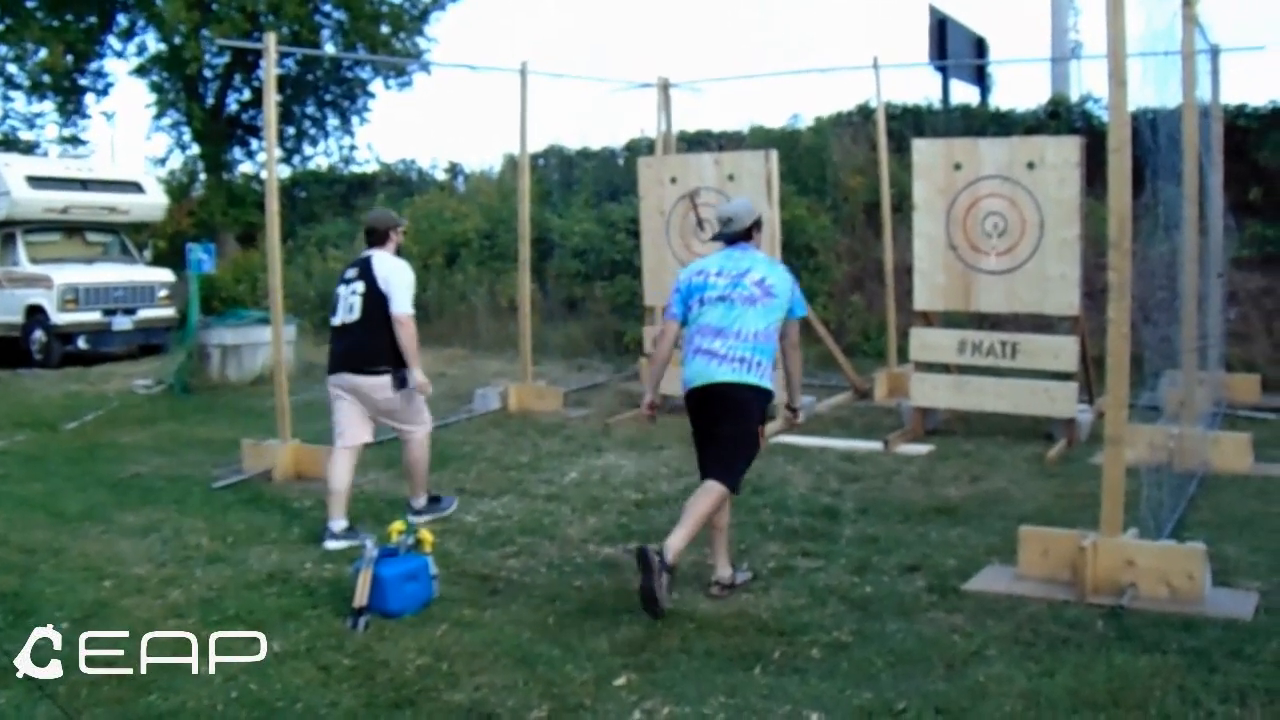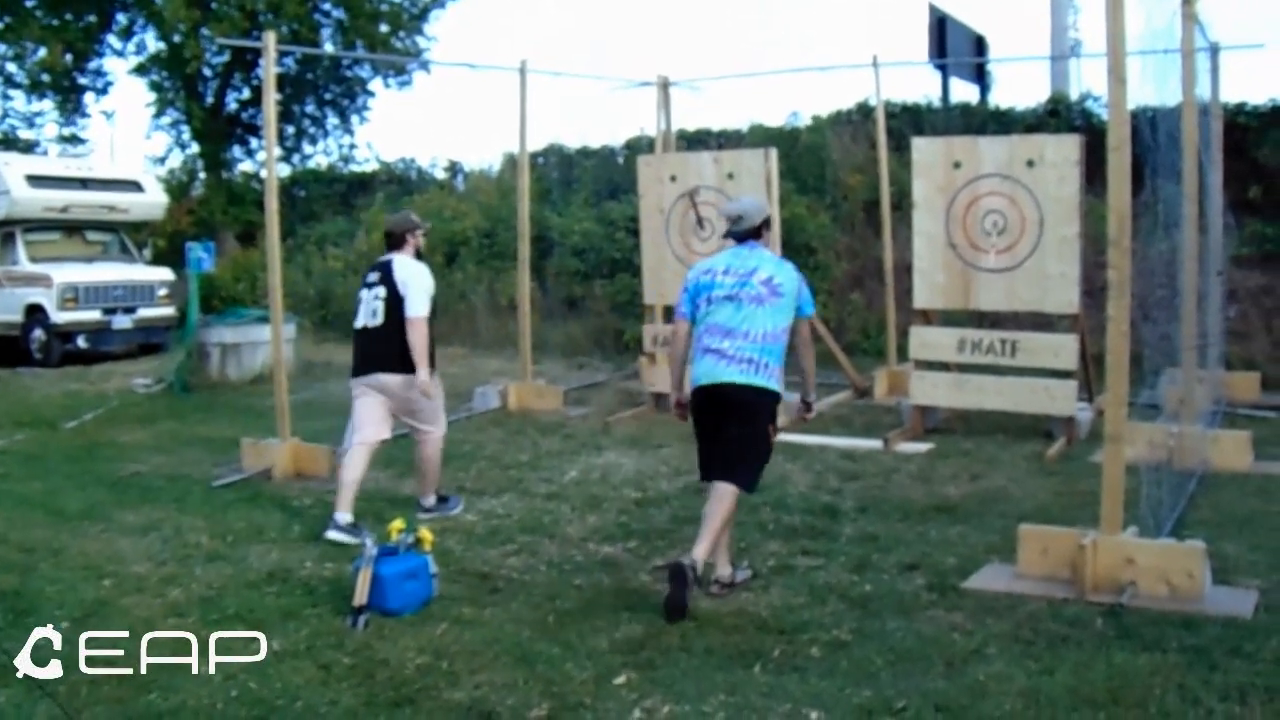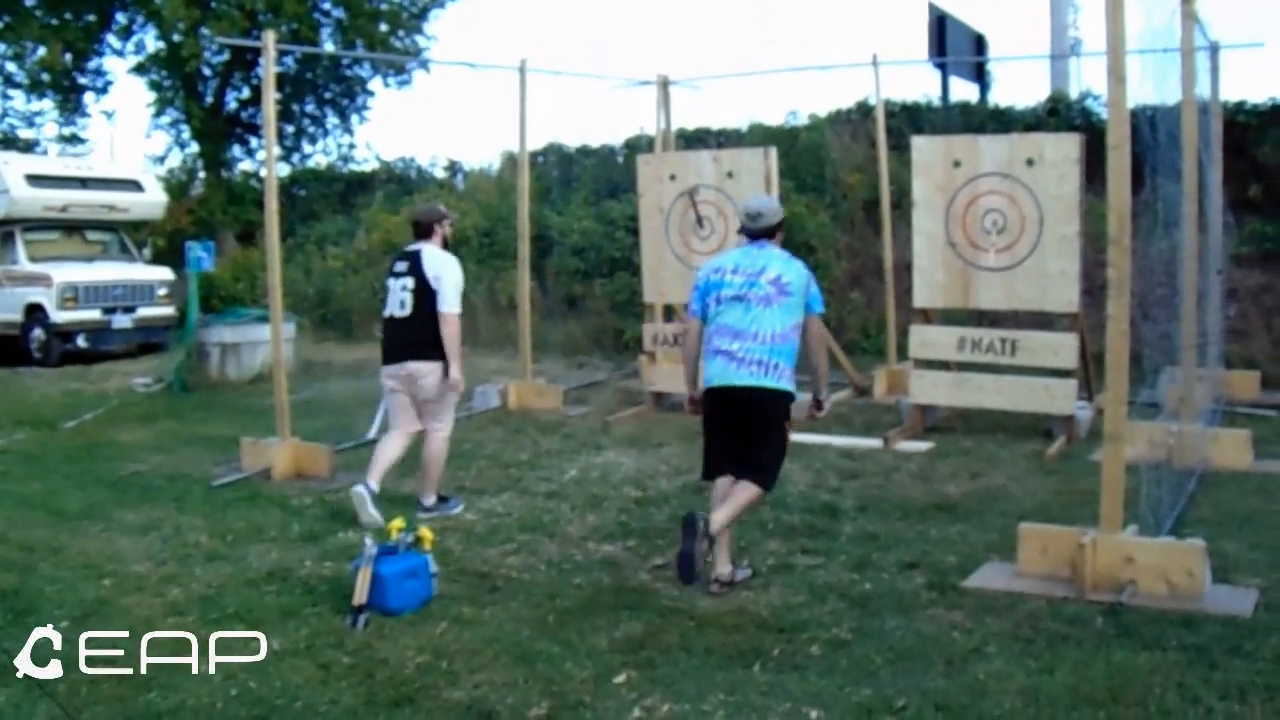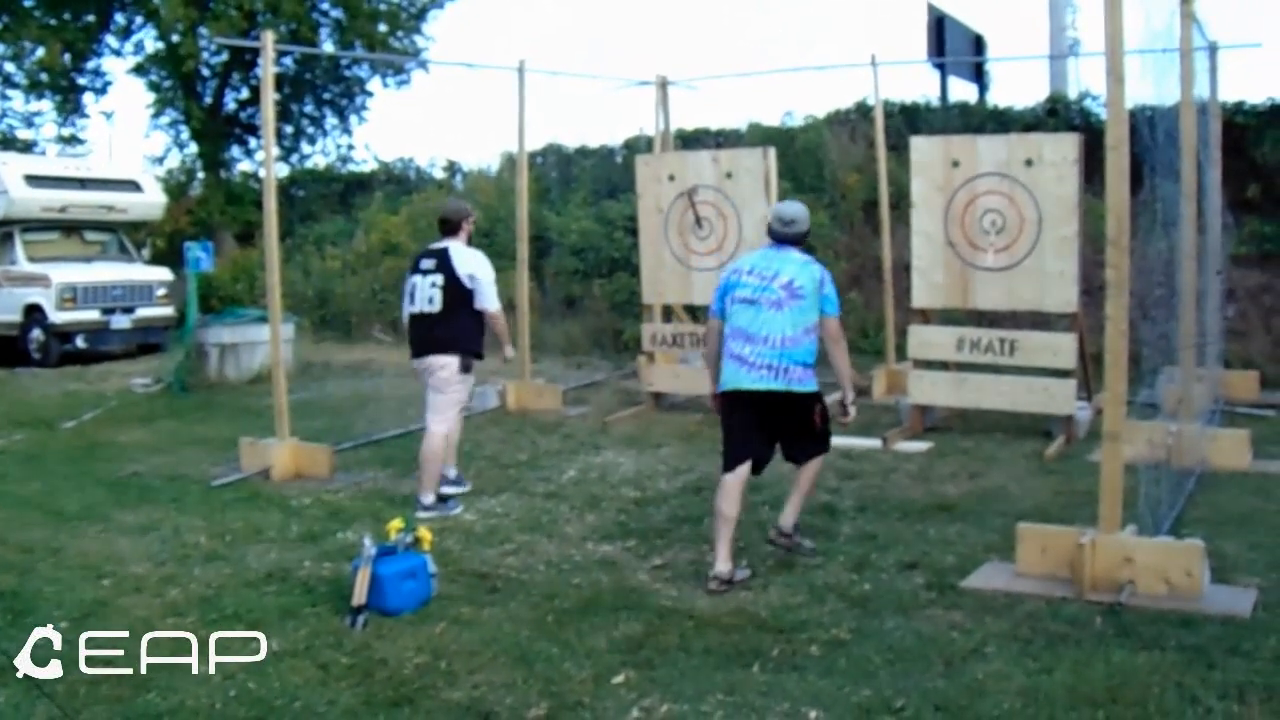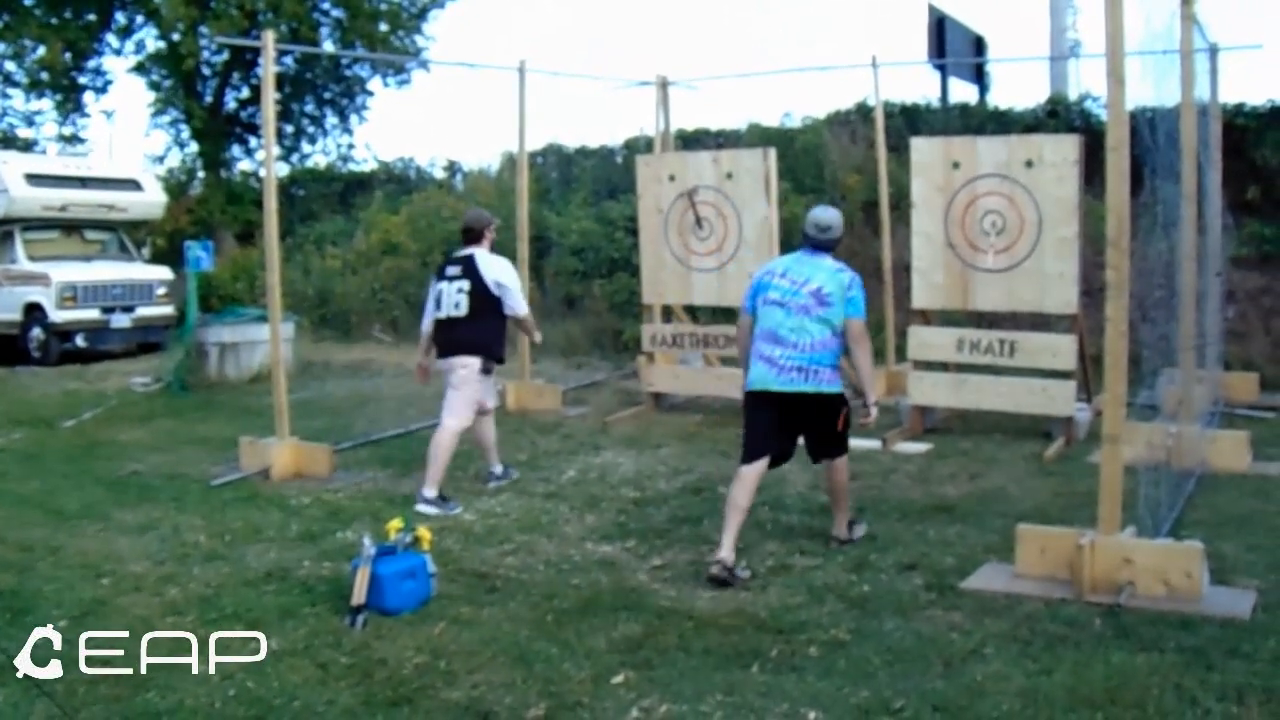
dt=0.2s
person 1, frame 1
left shoulder: (694, 272)
right shoulder: (777, 275)
left elbow: (667, 335)
right elbow: (791, 343)
left wrist: (651, 390)
right wrist: (794, 398)
left hip: (699, 383)
right hip: (745, 385)
left knee: (715, 475)
right knee: (721, 479)
left ankle: (724, 572)
right ankle: (667, 554)
person 1, frame 2
left shoulder: (703, 270)
right shoulder: (787, 273)
left elbow: (681, 335)
right elbow: (803, 339)
left wrist: (677, 389)
right wrist: (809, 393)
left hip: (707, 384)
right hip: (757, 386)
left knee: (719, 477)
right knee: (734, 479)
left ankle: (722, 569)
right ankle: (696, 562)
person 1, frame 3
left shoulder: (713, 268)
right shoulder: (796, 270)
left elbow: (692, 333)
right elbow: (814, 336)
left wrist: (691, 386)
right wrist: (821, 391)
left hip: (719, 382)
right hip: (769, 384)
left knee: (722, 472)
right knee: (758, 477)
left ankle: (722, 569)
right ankle: (709, 525)
person 1, frame 4
left shoulder: (735, 270)
right shoulder: (814, 273)
left elbow: (713, 332)
right elbow: (833, 337)
left wrist: (715, 383)
right wrist: (848, 393)
left hip: (737, 383)
right hip: (792, 383)
left knee: (735, 469)
right knee: (813, 452)
left ankle: (721, 566)
right ankle: (786, 523)
person 1, frame 5
left shoulder: (769, 270)
right shoulder: (846, 278)
left elbow: (744, 329)
right elbow: (858, 340)
left wrist: (748, 375)
right wrist: (871, 397)
left hip: (763, 383)
right hip: (817, 385)
left knee: (752, 464)
right knee: (836, 454)
left ankle: (725, 555)
right ankle: (842, 528)
person 2, frame 1
left shoulder: (350, 272)
right shoulder: (395, 267)
right elbow: (402, 319)
right wrist: (416, 368)
left hip: (342, 372)
right hip: (380, 373)
left knee: (346, 445)
right knee: (417, 433)
left ankle: (337, 527)
right ankle: (420, 504)
person 2, frame 2
left shoulder: (372, 274)
right shoulder: (415, 271)
right elbow: (416, 321)
right wrist: (423, 371)
left hip: (366, 372)
right hip: (404, 373)
left knee: (362, 441)
right knee: (432, 432)
left ankle: (341, 518)
right ankle: (430, 502)
person 2, frame 3
left shoulder: (397, 264)
right shoulder: (444, 262)
right elbow: (449, 316)
right wrist: (455, 365)
left hip: (393, 361)
right hip: (429, 362)
left knee: (401, 430)
right knee: (439, 430)
left ankle: (369, 485)
right ankle: (429, 501)
person 2, frame 4
left shoulder: (419, 261)
right shoulder: (472, 259)
left elbow: (408, 311)
right elbow: (490, 309)
right wrist: (506, 345)
left hip: (423, 353)
right hip: (453, 355)
left knee: (447, 415)
right knee: (440, 424)
left ankle: (448, 476)
right ankle: (427, 500)
person 2, frame 5
left shoulder: (444, 269)
right shoulder: (497, 266)
left elbow: (430, 318)
right elbow: (519, 312)
left wrist: (424, 356)
right wrist: (534, 333)
left hip: (448, 355)
right hip: (476, 357)
left knee: (483, 409)
right knee: (454, 422)
left ankle: (497, 470)
right ankle: (429, 494)
